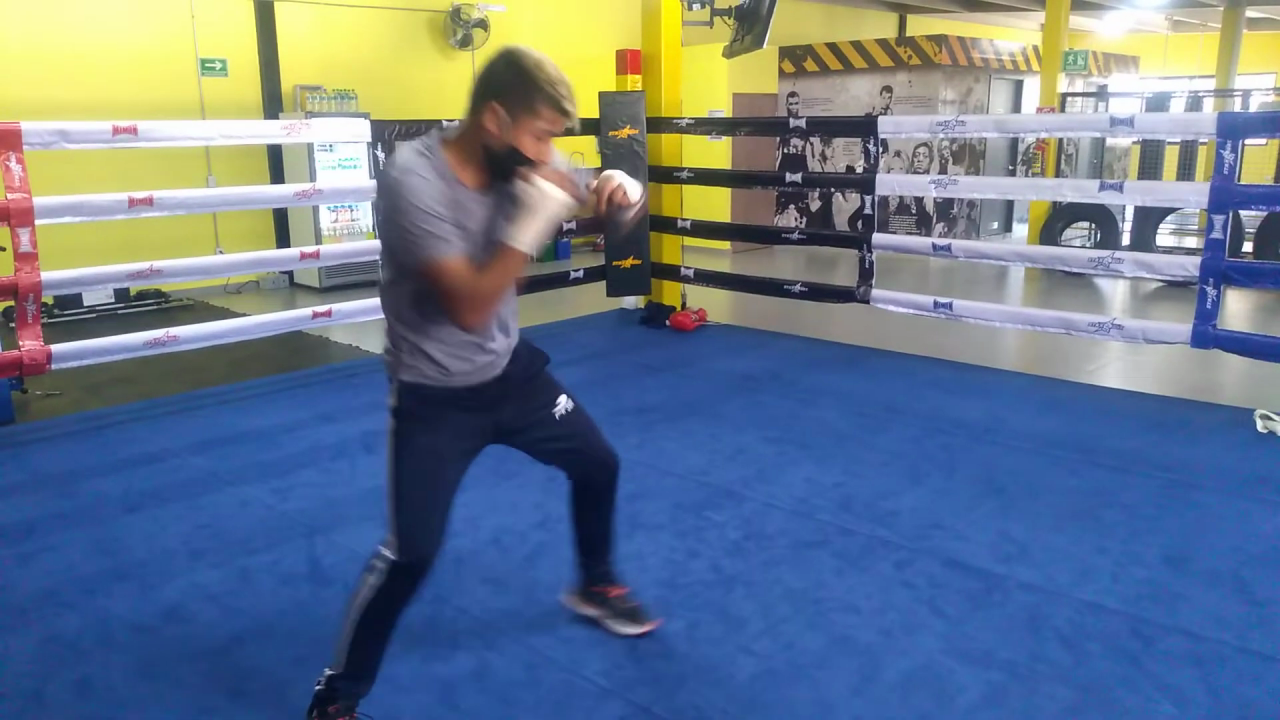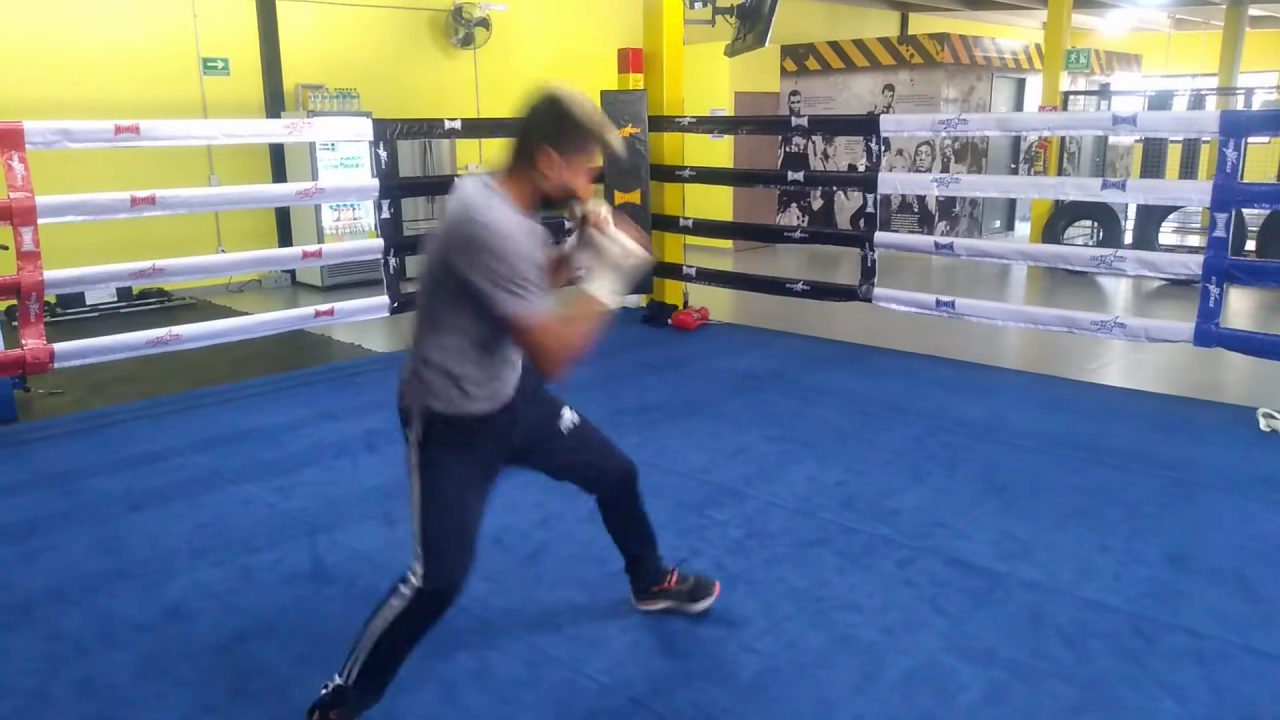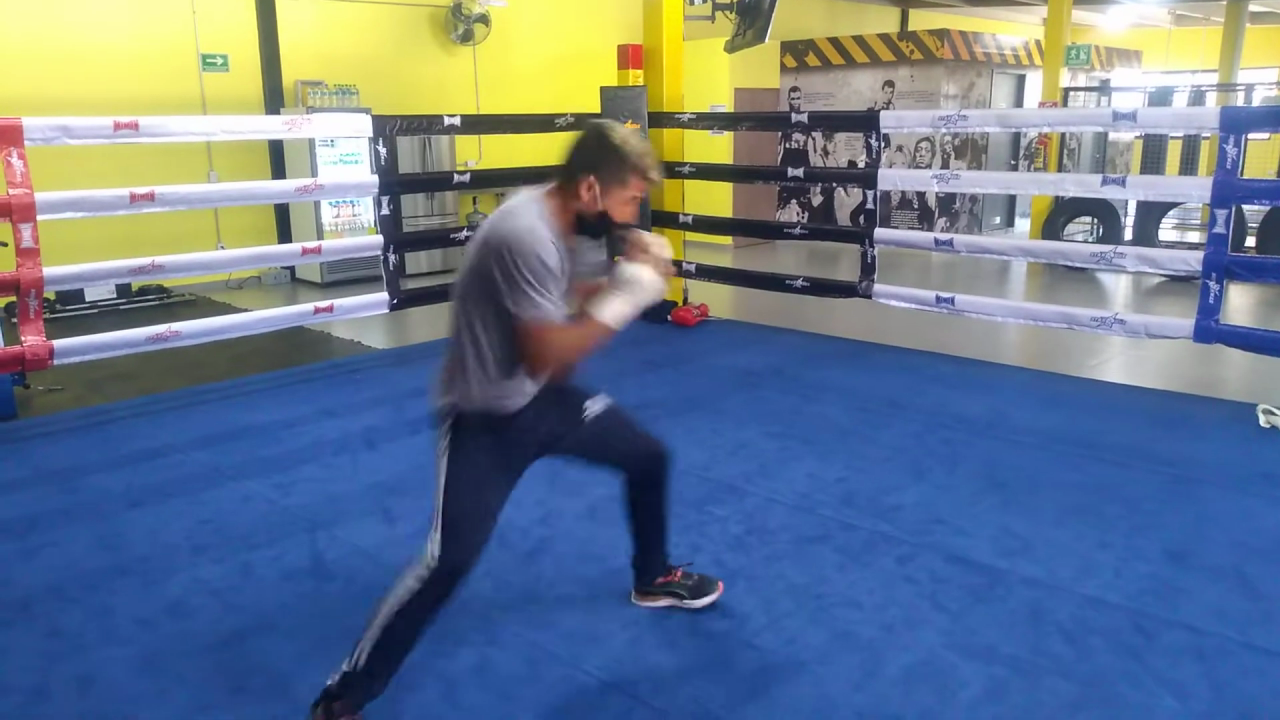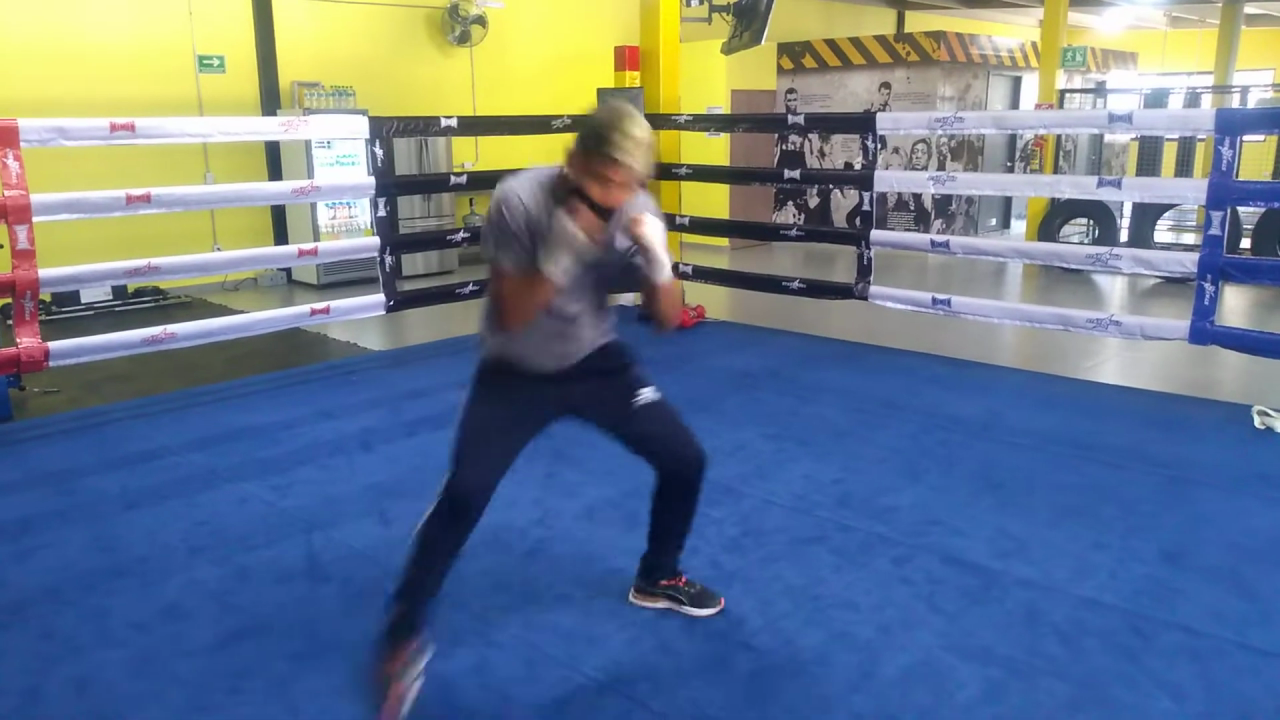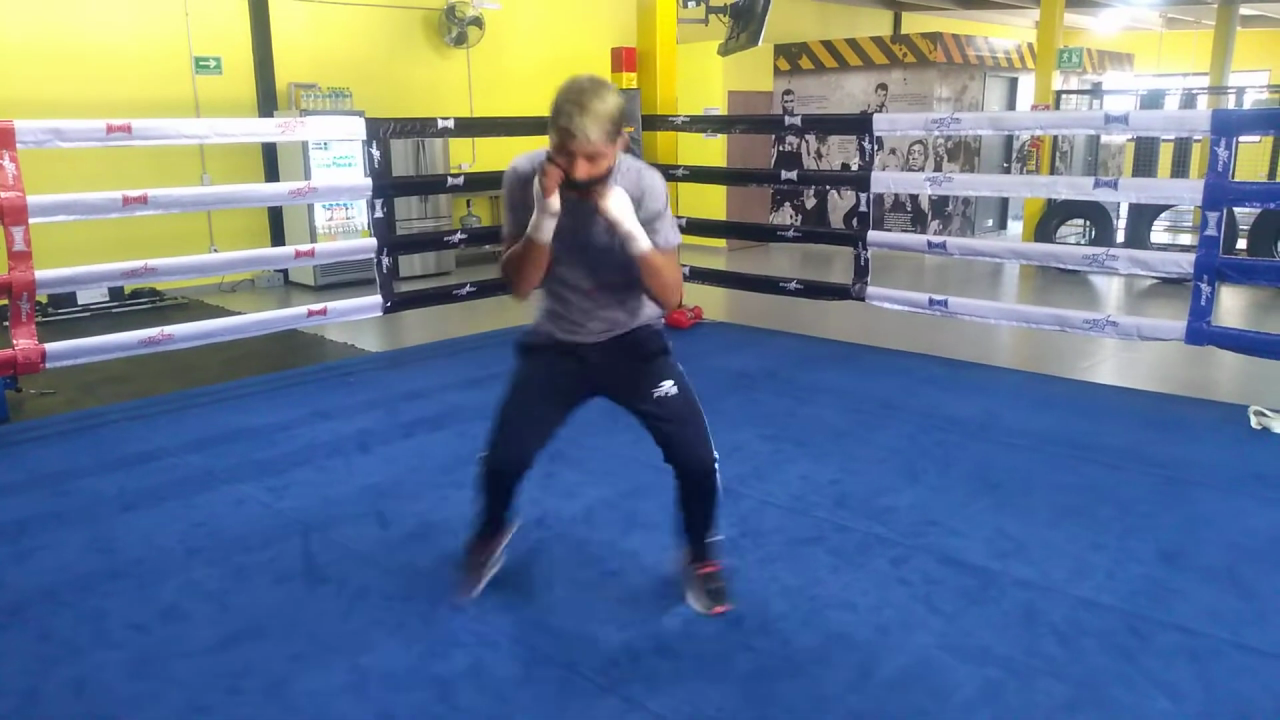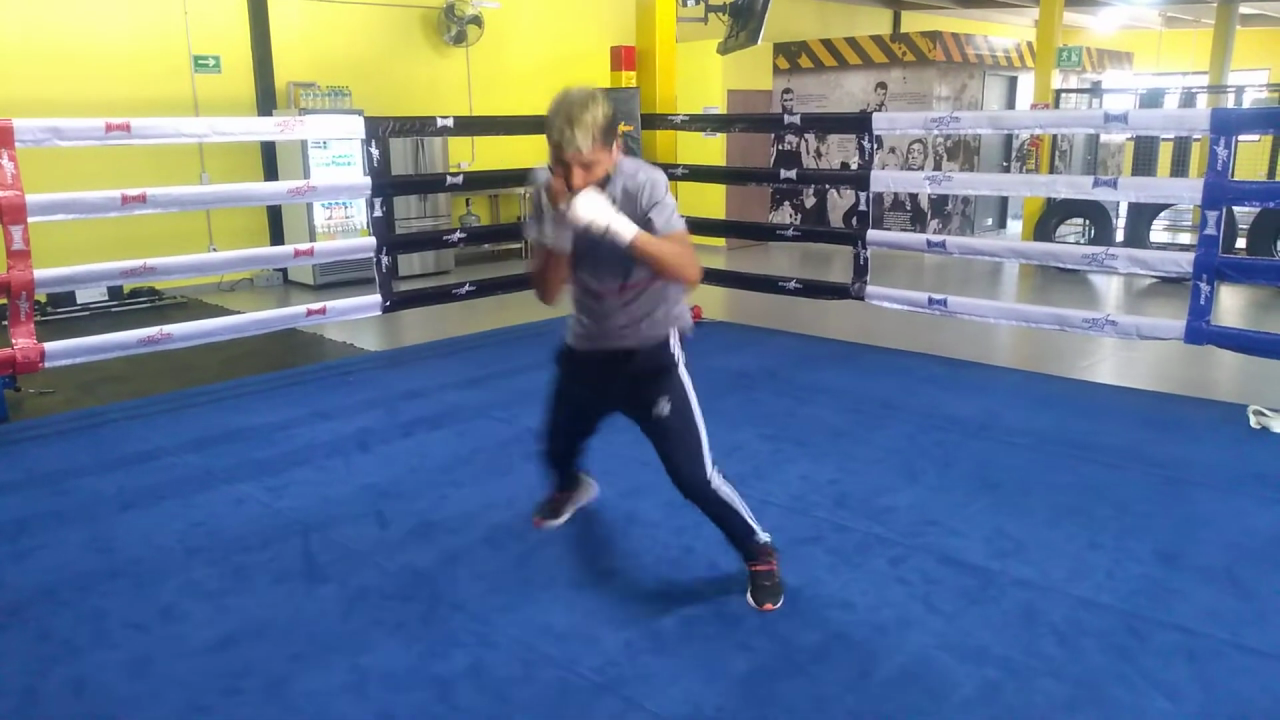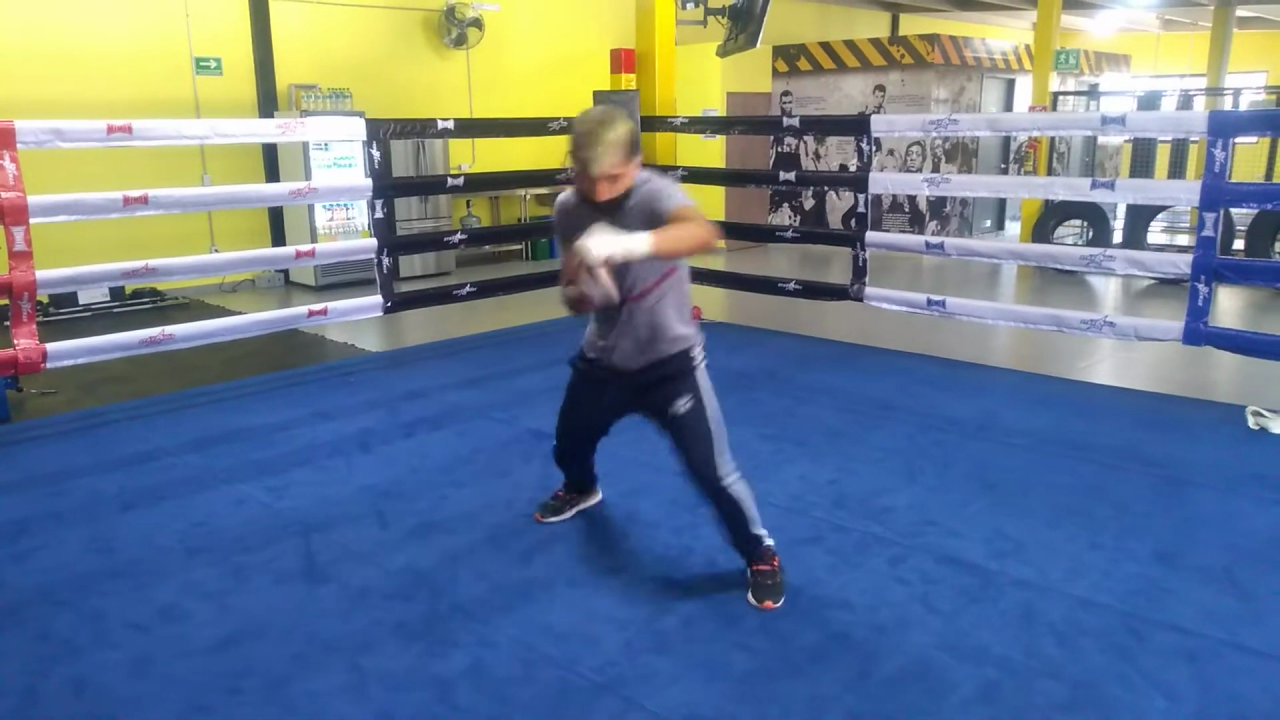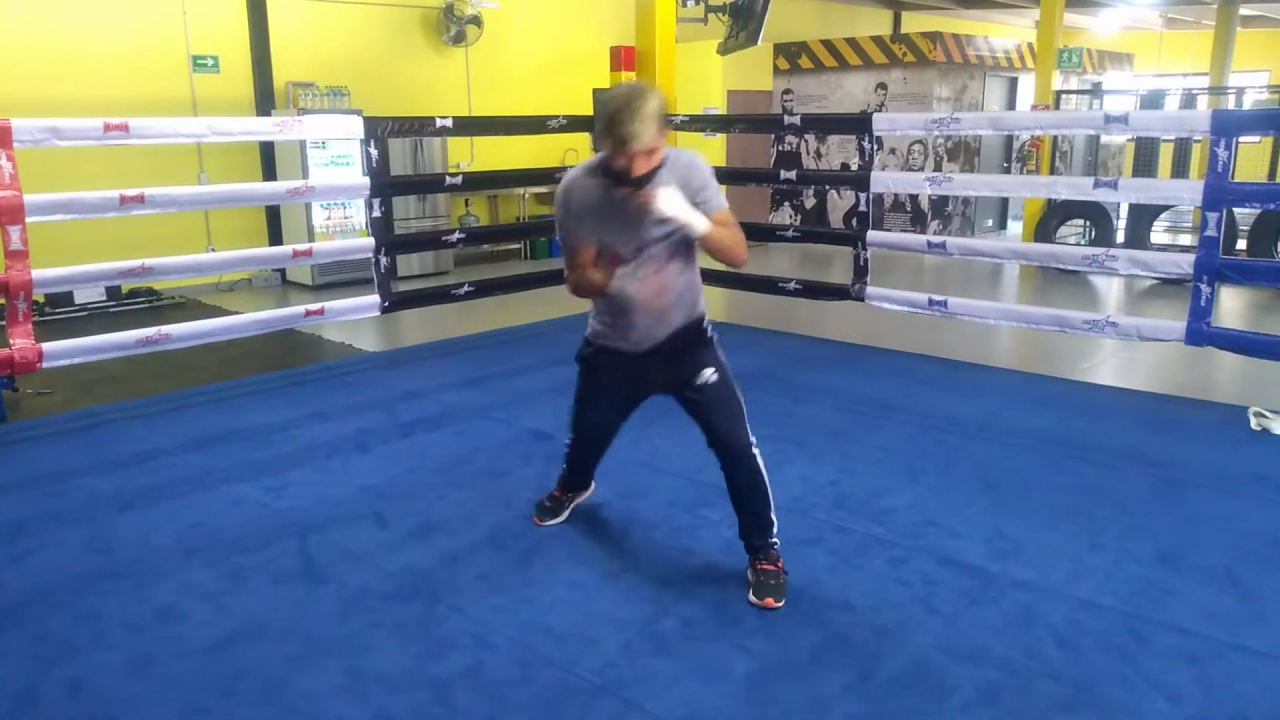
dt=0.1s
person 1, frame 1
left shoulder: (511, 168)
right shoulder: (412, 177)
right elbow: (468, 305)
left wrist: (616, 188)
right wrist: (533, 222)
left hip: (506, 370)
right hip: (435, 392)
left knee: (598, 463)
right knee: (411, 555)
left ankle: (597, 587)
person 1, frame 2
left shoulder: (522, 202)
right shoulder: (486, 223)
left elbow: (537, 284)
right elbow: (553, 353)
left wrist: (588, 247)
right wrist: (607, 278)
left hip: (509, 393)
right hip: (451, 418)
left knee: (615, 474)
right knee: (439, 578)
left ankle: (651, 582)
person 1, frame 3
left shoulder: (579, 223)
right shoulder: (523, 234)
left elbow: (572, 304)
right elbow: (546, 359)
left wrist: (641, 270)
right wrist: (619, 301)
left hip: (542, 390)
right hip: (484, 412)
left knee: (649, 457)
right knee: (448, 564)
left ankle: (654, 574)
person 1, frame 4
left shoulder: (636, 210)
right shoulder: (519, 198)
left elbow: (671, 319)
right elbow: (507, 317)
left wrist: (657, 260)
right wrist: (558, 257)
left hip: (595, 359)
right hip: (516, 373)
left knee: (686, 459)
right knee: (461, 500)
left ankle: (660, 578)
right ankle: (403, 639)
person 1, frame 5
left shoulder: (643, 184)
right shoulder: (525, 180)
left elbow: (670, 294)
right elbow: (518, 284)
left wrist: (630, 228)
right wrist: (544, 221)
left hip: (629, 339)
right hip: (557, 342)
left knee: (696, 459)
right knee: (502, 456)
left ankle: (701, 556)
right ankle: (492, 533)
person 1, frame 6
left shoulder: (642, 184)
right shoulder: (547, 187)
left elbow: (689, 271)
right elbow: (548, 290)
left wrist: (615, 224)
right wrist: (558, 228)
left hip: (654, 351)
right hip: (590, 350)
left knee: (694, 475)
right knee: (558, 445)
left ankle: (759, 554)
right ankle: (571, 486)
person 1, frame 7
left shoulder: (657, 192)
right shoulder: (567, 209)
left elbow: (702, 237)
left wrist: (626, 244)
left hip: (670, 358)
right hip: (605, 360)
left knee: (710, 471)
right knee: (568, 446)
left ankle: (761, 553)
right ankle: (582, 487)
person 1, frame 8
left shoulder: (688, 169)
right shoulder: (578, 189)
left elbow: (736, 253)
right elbow: (579, 279)
left wrist: (689, 217)
right wrist: (624, 285)
left hip: (681, 334)
right hip: (613, 345)
left knee: (735, 444)
right knee: (585, 443)
left ankle: (763, 552)
right ankle: (575, 484)
